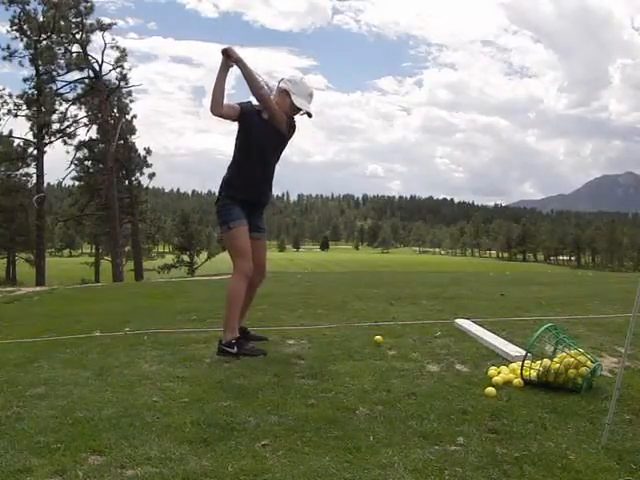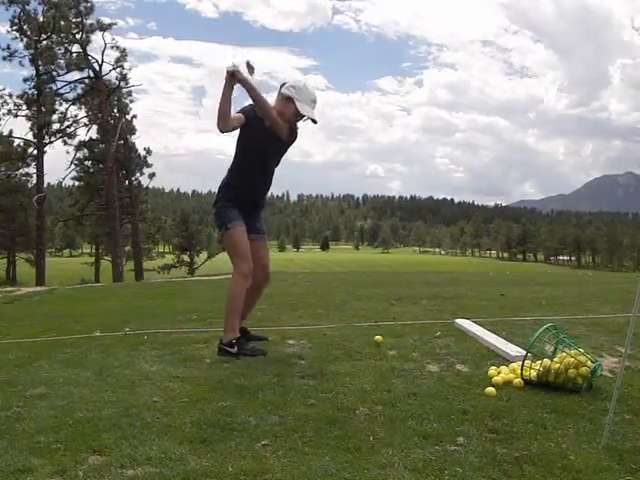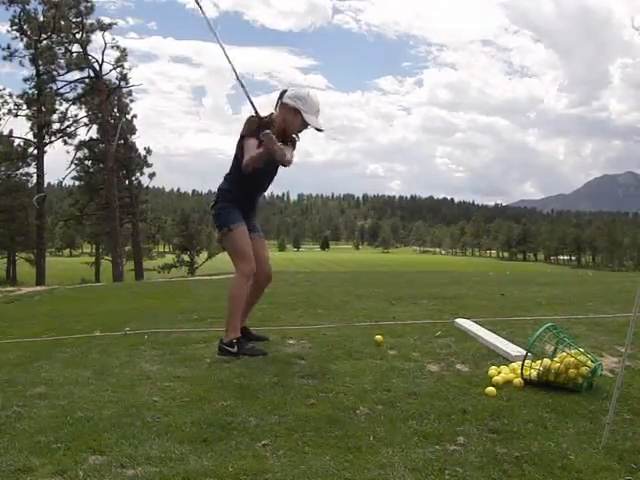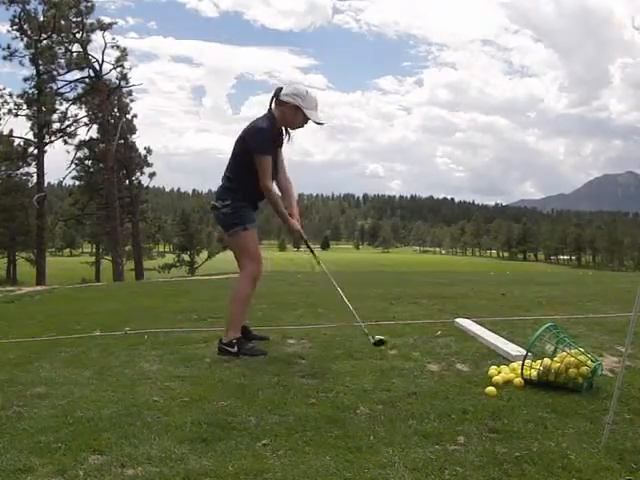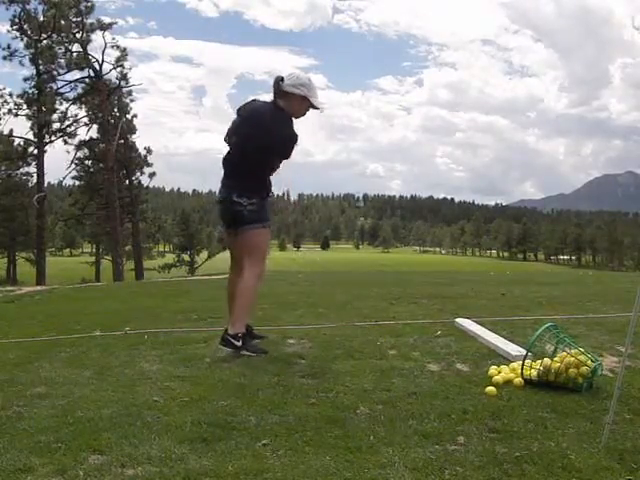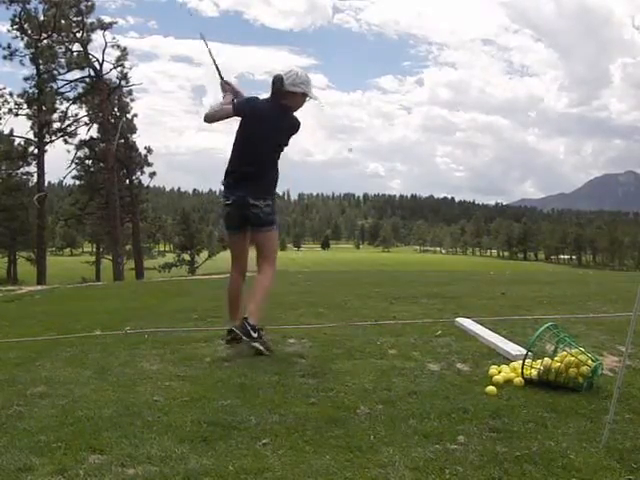
dt=0.4s
person 1, frame 1
left shoulder: (288, 127)
right shoulder: (248, 111)
left elbow: (264, 100)
right elbow: (217, 109)
left wrist: (240, 62)
right wrist: (225, 66)
left hip: (256, 207)
right hip: (232, 201)
left knee: (258, 273)
right knee: (244, 268)
left ankle: (237, 327)
right ankle: (228, 340)
person 1, frame 2
left shoulder: (289, 132)
right shoulder: (250, 114)
left elbow: (271, 118)
right elbow: (223, 126)
left wrist: (245, 82)
right wrist: (229, 85)
left hip: (254, 209)
right hip: (230, 203)
left knee: (262, 275)
right knee: (244, 270)
left ankle: (237, 327)
right ankle: (229, 340)
person 1, frame 3
left shoulder: (288, 138)
right shoulder: (256, 124)
left elbow: (286, 159)
right elbow: (247, 164)
left wrist: (278, 151)
right wrist: (264, 152)
left hip: (247, 210)
right hip: (228, 205)
left knee: (264, 274)
right knee: (247, 269)
left ankle: (239, 327)
right ankle: (229, 340)
person 1, frame 4
left shoulder: (272, 130)
right shoulder: (264, 131)
left elbow: (282, 177)
right elbow: (265, 184)
left wrist: (294, 213)
right wrist: (287, 221)
left hip: (234, 204)
right hip: (235, 205)
left knee: (253, 268)
right knee: (250, 269)
left ankle: (238, 327)
right ankle: (230, 340)
person 1, frame 5
left shoulder: (252, 107)
right shoulder: (288, 134)
left elbow: (229, 137)
right elbow: (271, 170)
left hip: (227, 194)
right hip: (252, 198)
left knee: (237, 265)
right knee: (255, 266)
left ankle: (237, 326)
right ankle: (234, 333)
person 1, frame 6
left shoulder: (253, 106)
right shoulder: (291, 124)
left elbow: (209, 117)
left wrist: (227, 97)
right wrist: (237, 95)
left hip: (233, 195)
right hip: (261, 198)
left knee: (238, 267)
right knee: (267, 266)
left ankle: (234, 327)
right ankle: (249, 321)
